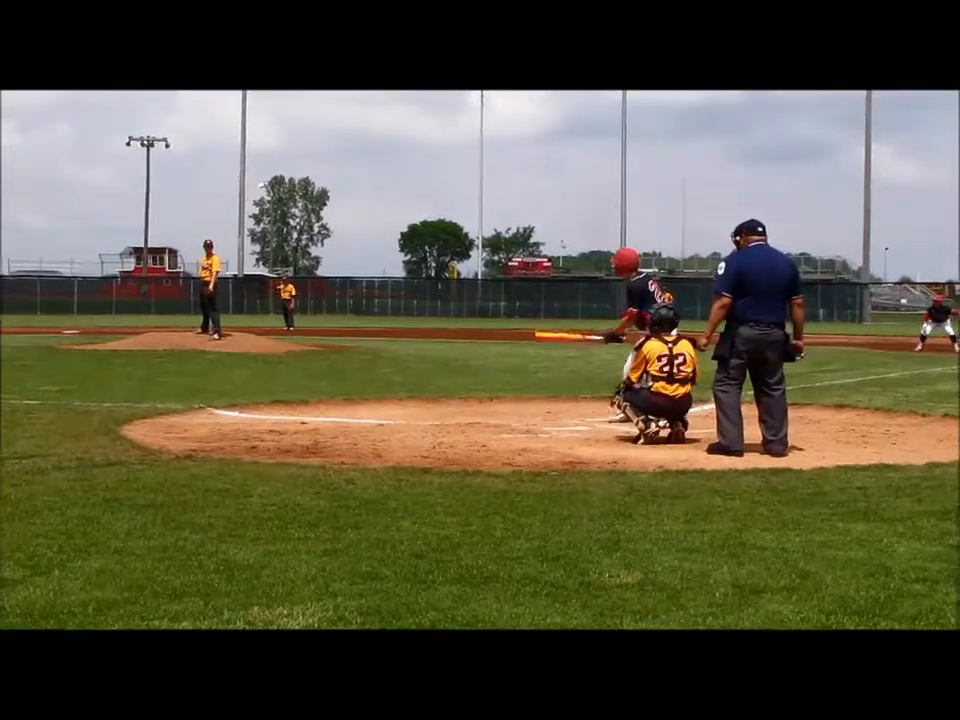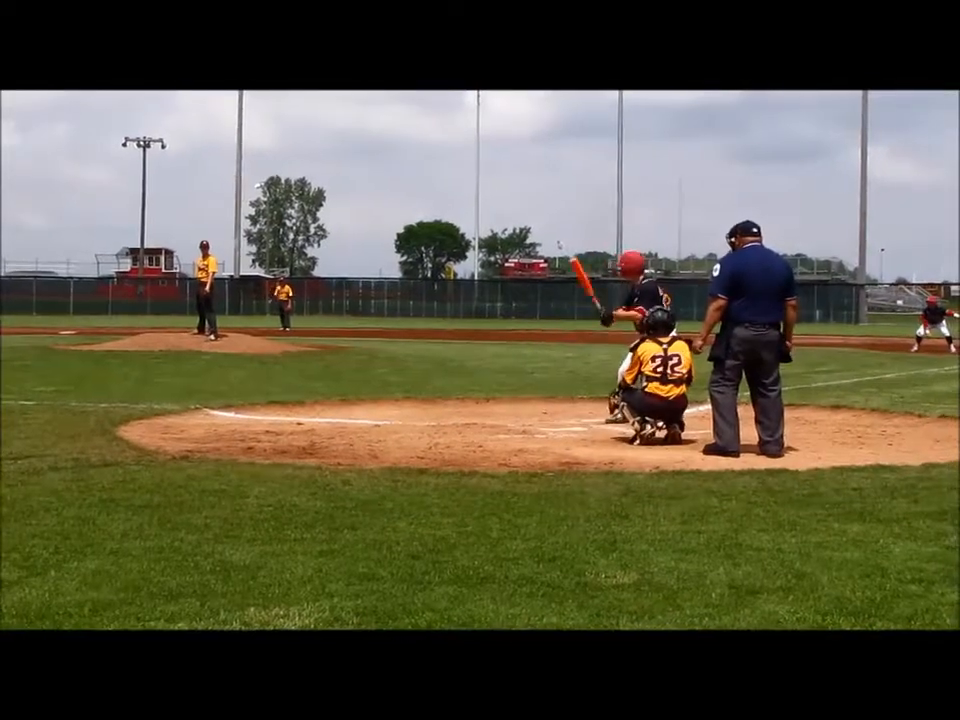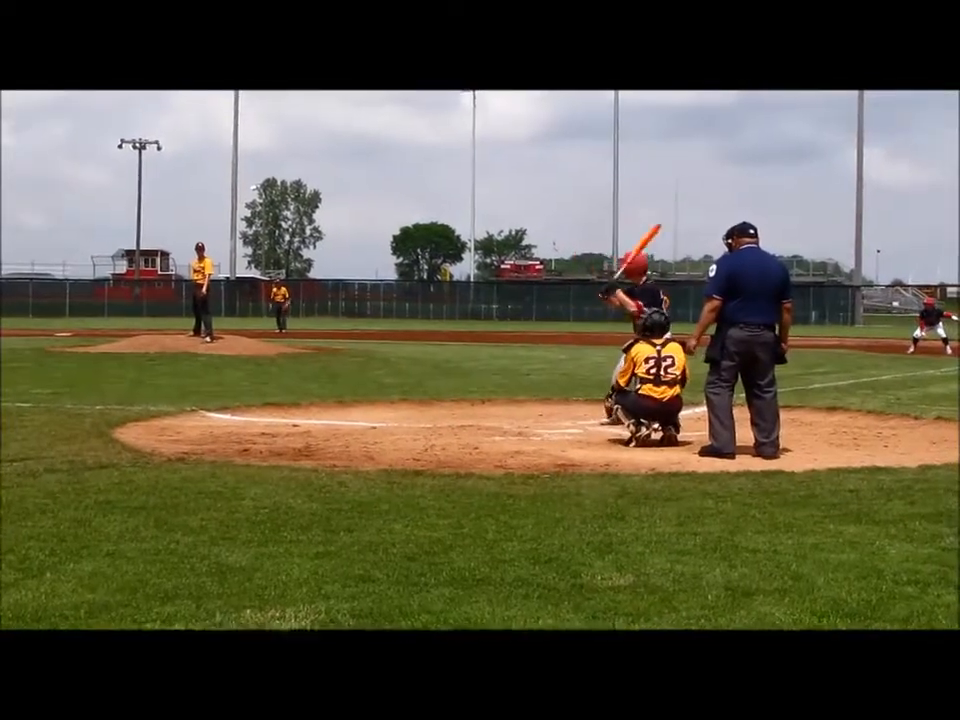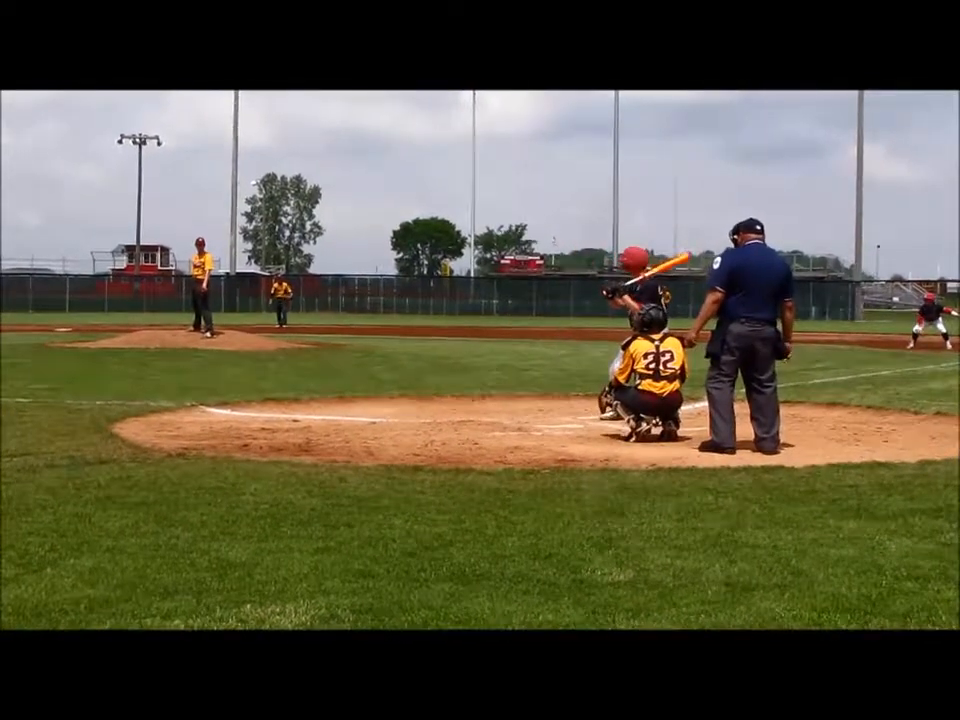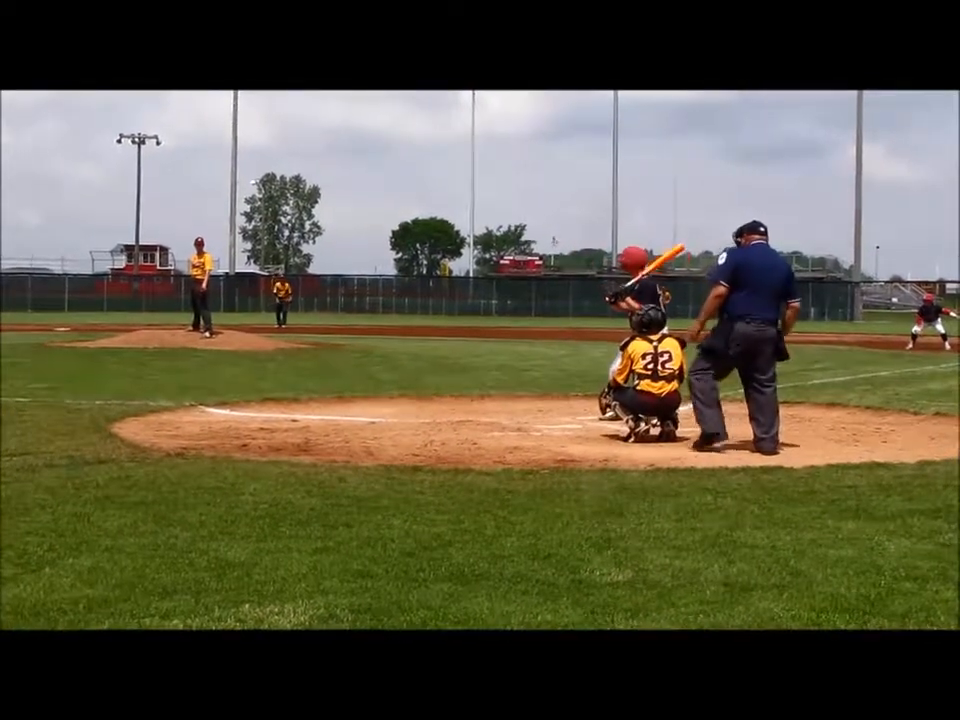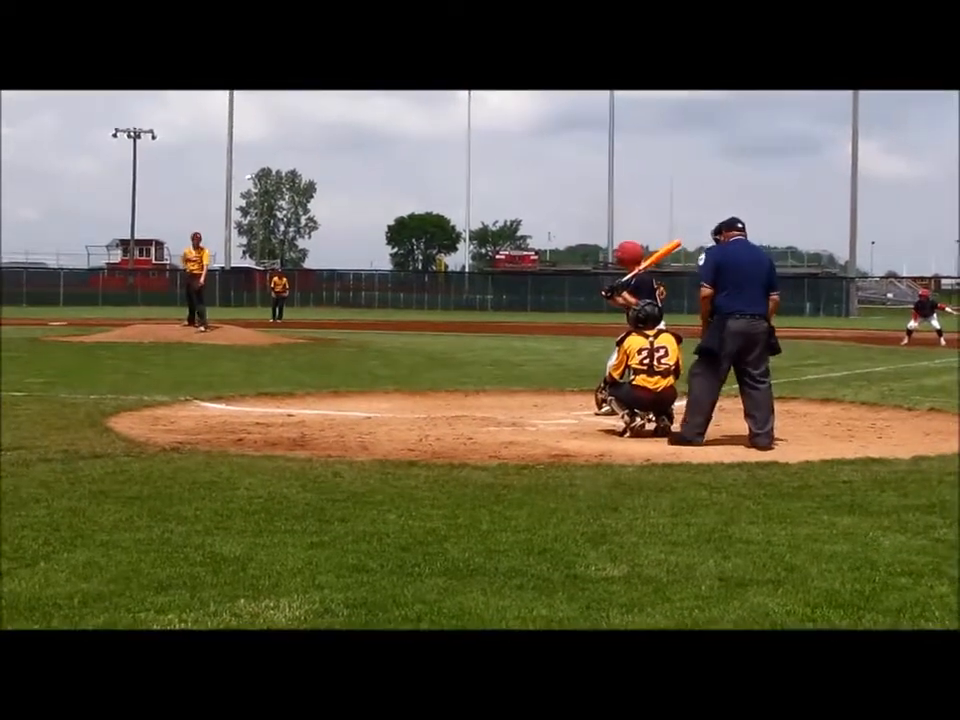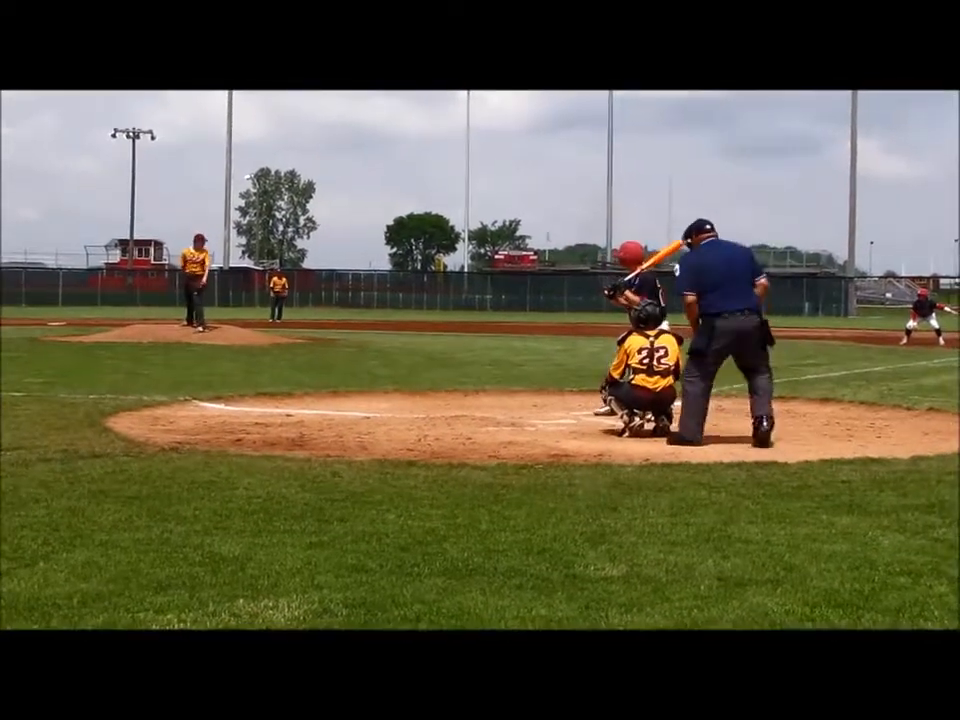
dt=0.3s
person 1, frame 1
left shoulder: (735, 260)
right shoulder: (786, 263)
left elbow: (723, 302)
right elbow: (797, 303)
left wrist: (706, 334)
right wrist: (798, 337)
left hip: (741, 334)
right hip: (774, 335)
left knee: (727, 385)
right knee: (773, 389)
left ankle: (730, 443)
right ankle: (777, 443)
person 1, frame 2
left shoulder: (730, 262)
right shoulder: (782, 264)
left elbow: (718, 304)
right elbow: (791, 305)
left wrist: (702, 336)
right wrist: (787, 338)
left hip: (737, 334)
right hip: (770, 336)
left knee: (723, 386)
right knee: (769, 389)
left ankle: (727, 443)
right ankle: (773, 444)
person 1, frame 3
left shoulder: (727, 263)
right shoulder: (778, 266)
left elbow: (713, 305)
right elbow: (786, 308)
left wrist: (695, 337)
right wrist: (783, 340)
left hip: (733, 335)
right hip: (765, 337)
left knee: (719, 387)
right knee: (765, 391)
left ankle: (722, 445)
right ankle: (768, 445)
person 1, frame 4
left shoulder: (730, 257)
right shoulder: (781, 263)
left elbow: (715, 298)
right elbow: (788, 307)
left wrist: (695, 328)
right wrist: (787, 339)
left hip: (734, 330)
right hip: (766, 333)
left knee: (720, 382)
right knee: (765, 386)
left ankle: (723, 440)
right ankle: (768, 440)
person 1, frame 5
left shoulder: (735, 255)
right shoulder: (783, 264)
left elbow: (719, 292)
right elbow: (793, 306)
left wrist: (699, 323)
right wrist: (781, 334)
left hip: (735, 329)
right hip: (767, 332)
left knee: (701, 372)
right knee: (764, 386)
left ankle: (713, 430)
right ankle: (767, 441)
person 1, frame 6
left shoulder: (715, 253)
right shoulder: (764, 257)
left elbow: (706, 293)
right elbow: (774, 298)
left wrist: (705, 324)
left hip: (726, 325)
right hip: (758, 326)
left knee: (705, 378)
right knee: (758, 382)
left ankle: (691, 433)
right ankle: (762, 436)
person 1, frame 7
left shoulder: (691, 259)
right shoulder: (742, 251)
left elbow: (690, 300)
right elbow: (762, 284)
left wrist: (696, 329)
right wrist: (751, 311)
left hip: (716, 325)
right hip: (750, 322)
left knee: (696, 377)
right knee: (760, 371)
left ankle: (690, 433)
right ankle: (763, 418)
